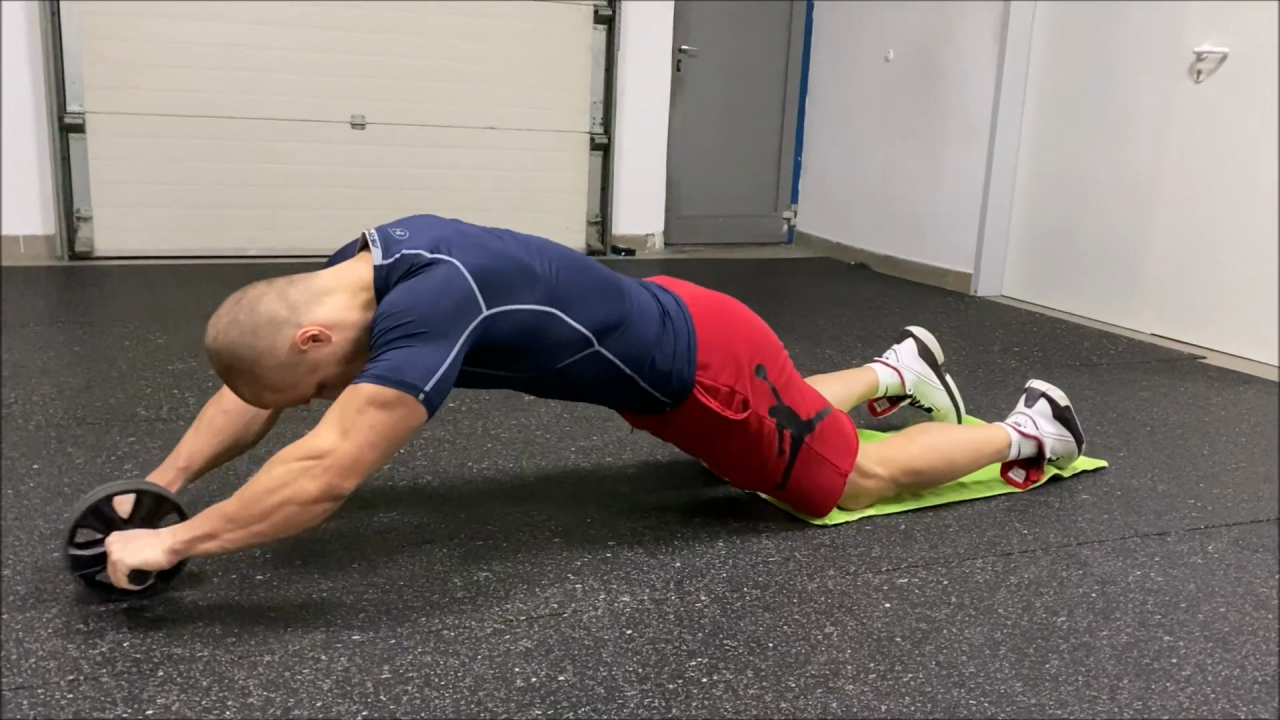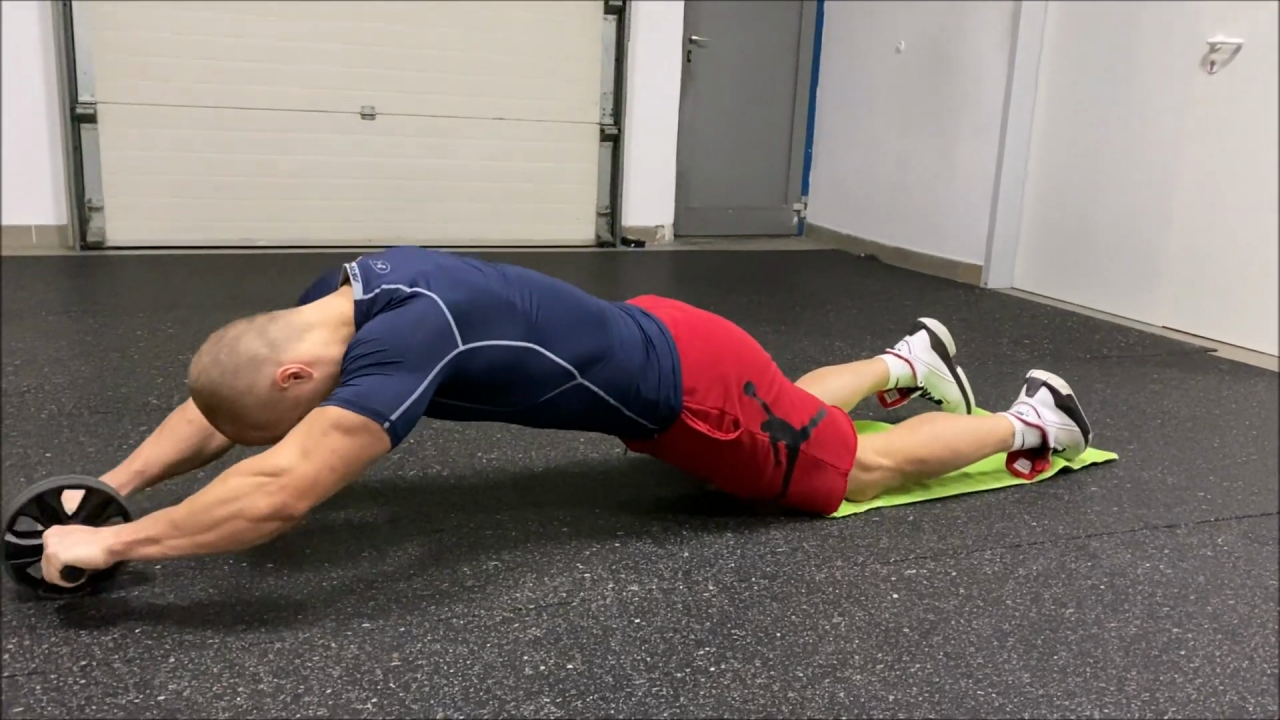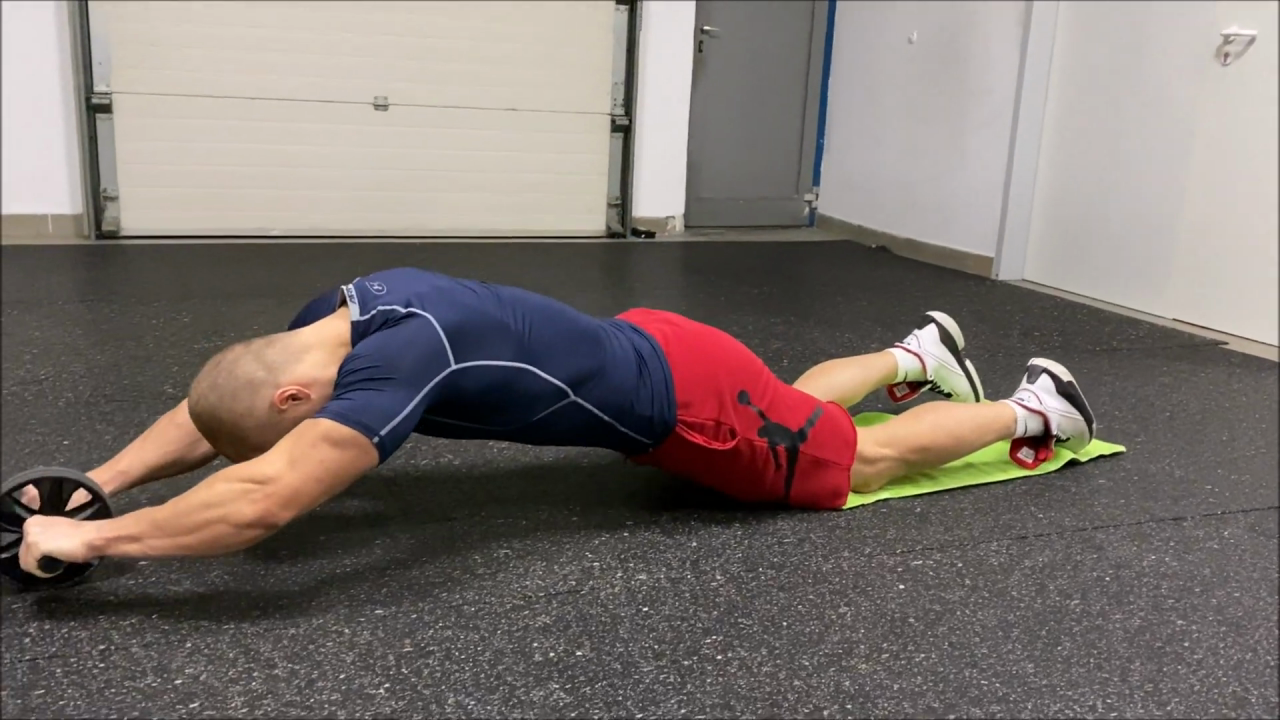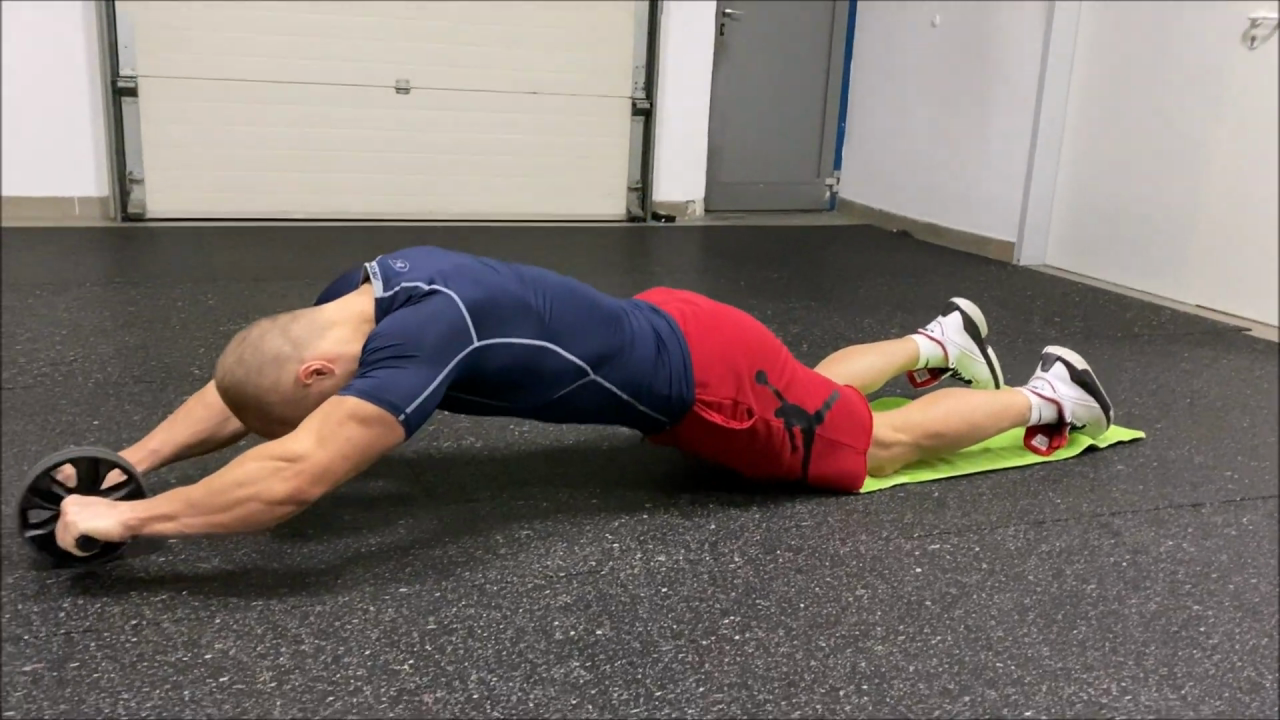
dt=0.3s
person 1, frame 1
left shoulder: (427, 301)
right shoulder: (356, 274)
left elbow: (329, 472)
right elbow: (253, 389)
left wrist: (175, 542)
right wrist: (163, 481)
left hip: (702, 361)
right hip: (659, 334)
left knee: (856, 478)
right knee: (790, 427)
left ankle: (1028, 431)
right ankle: (895, 368)
person 1, frame 2
left shoulder: (402, 334)
right shoulder: (343, 296)
left elbow: (283, 490)
right elbow: (217, 408)
left wrist: (114, 544)
right wrist: (111, 485)
left hip: (688, 383)
right hip: (648, 343)
left knee: (856, 470)
right knee: (793, 420)
left ankle: (1030, 420)
right ankle: (908, 360)
person 1, frame 3
left shoulder: (397, 356)
right shoulder: (341, 313)
left elbow: (267, 498)
right elbow: (208, 410)
left wrist: (90, 538)
right wrist: (97, 480)
left hip: (683, 398)
right hip: (645, 353)
left knee: (863, 458)
right knee: (801, 407)
left ankle: (1034, 410)
right ankle: (918, 353)
person 1, frame 4
left shoulder: (419, 335)
right shoulder: (365, 288)
left elbow: (292, 475)
right elbow: (241, 390)
left wrist: (127, 517)
right wrist: (130, 459)
left hip: (700, 377)
right hip: (666, 330)
left knee: (875, 444)
right knee: (817, 396)
left ankle: (1047, 395)
right ankle: (939, 340)
